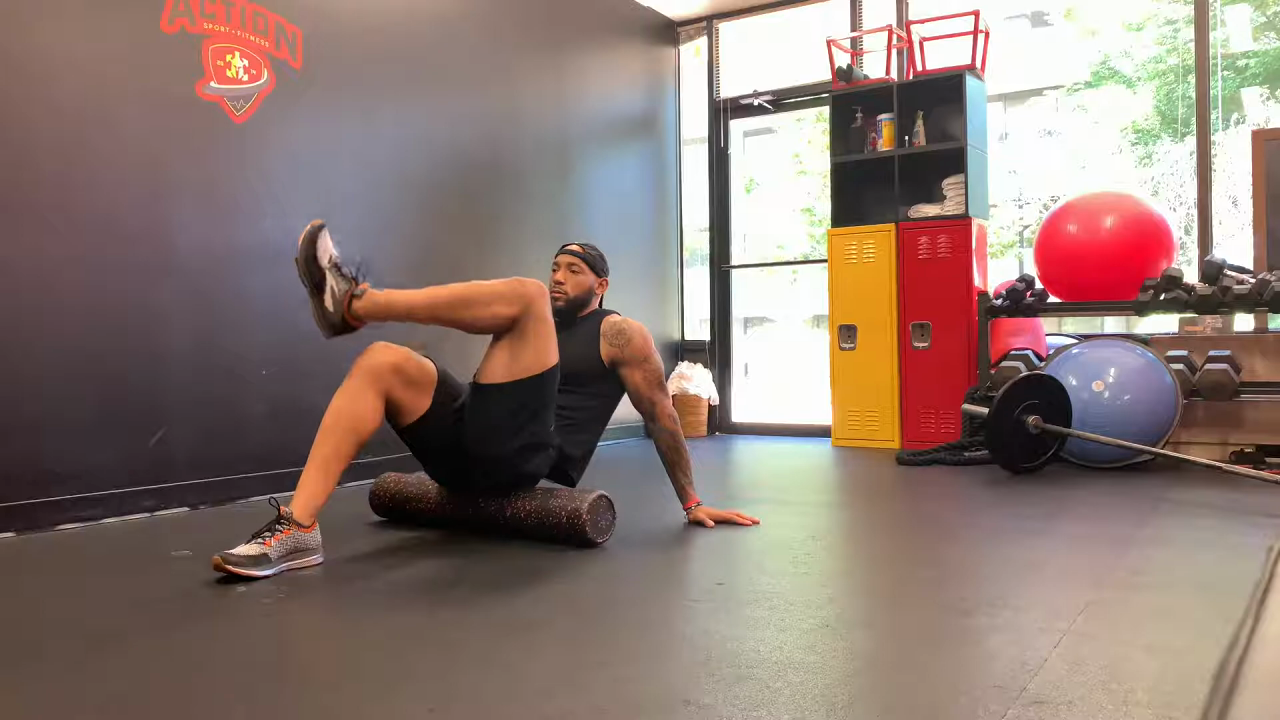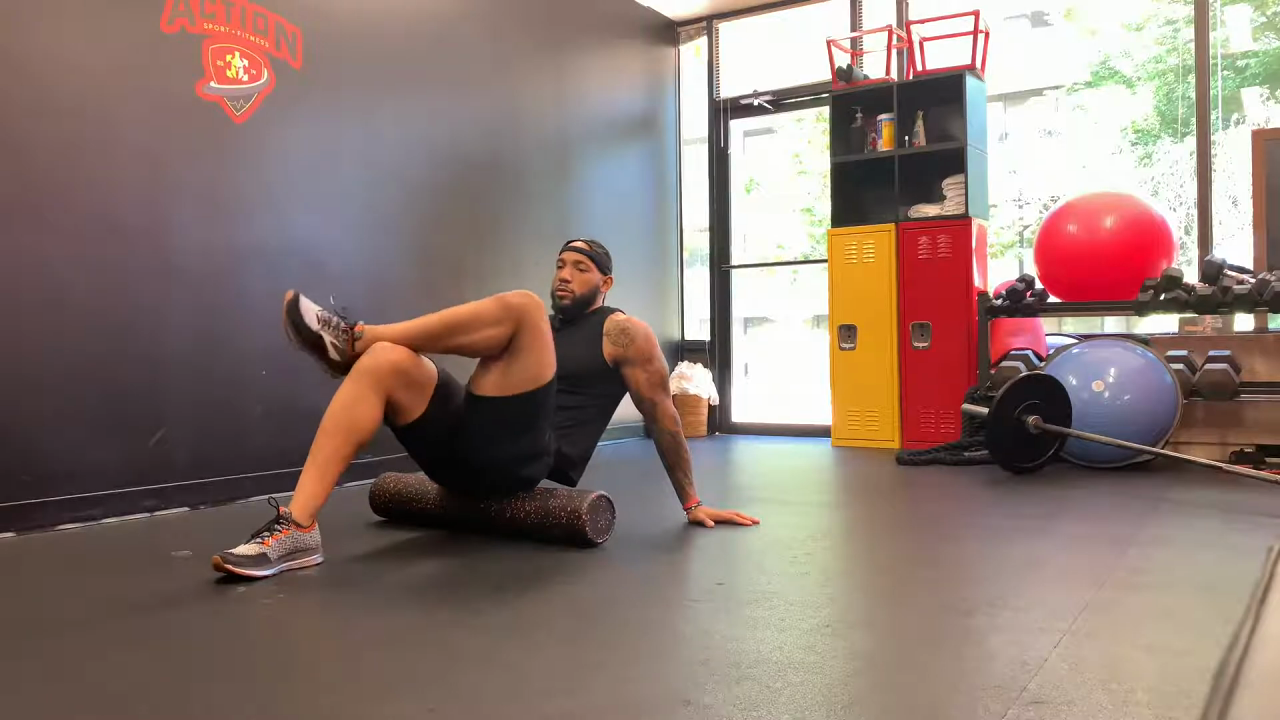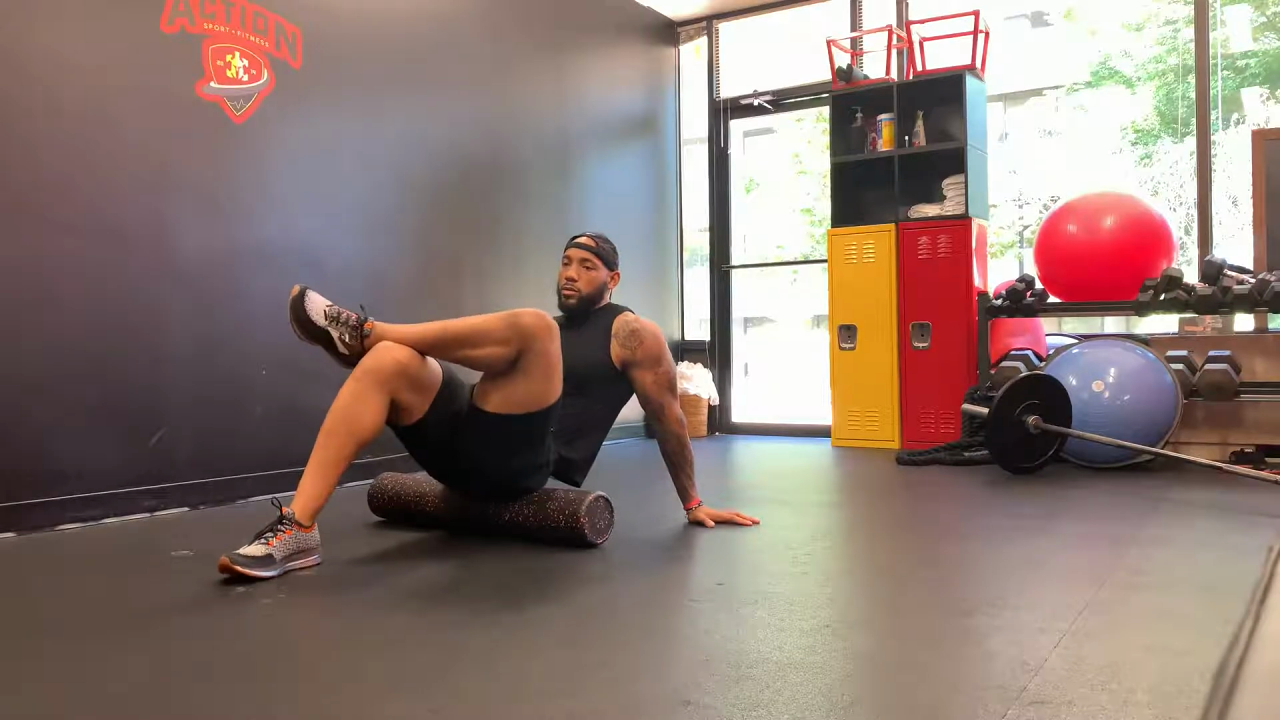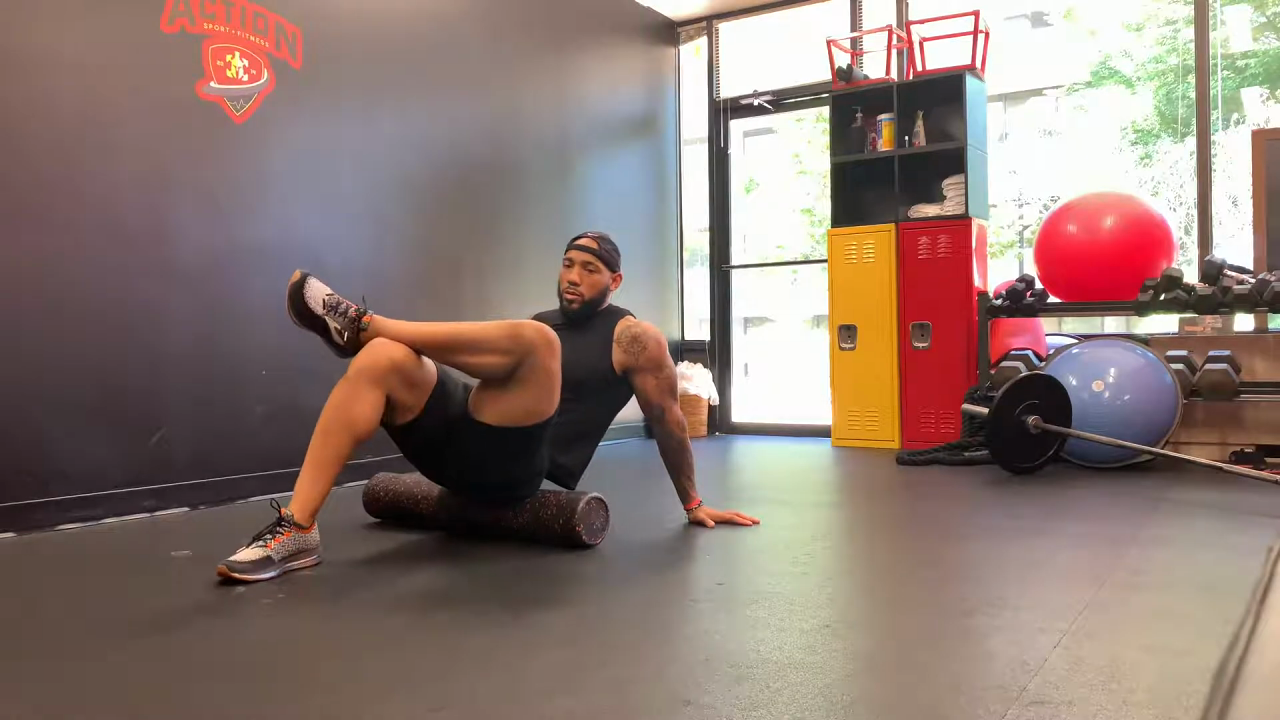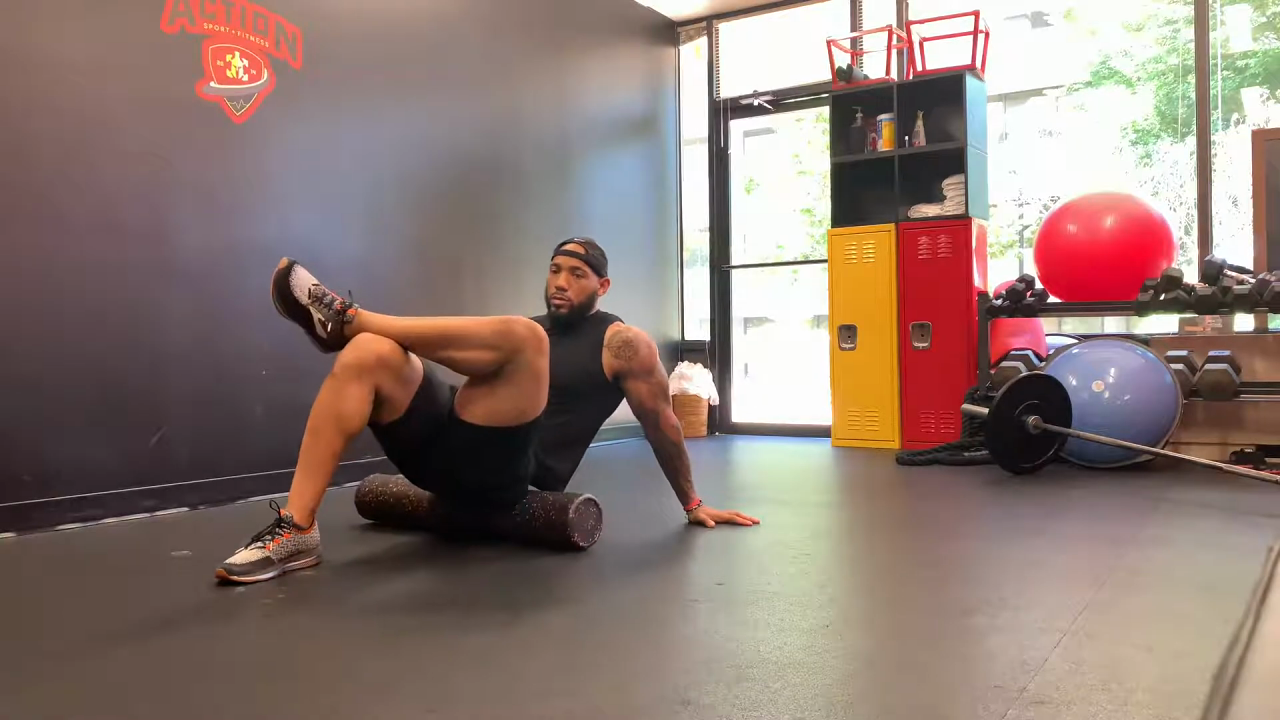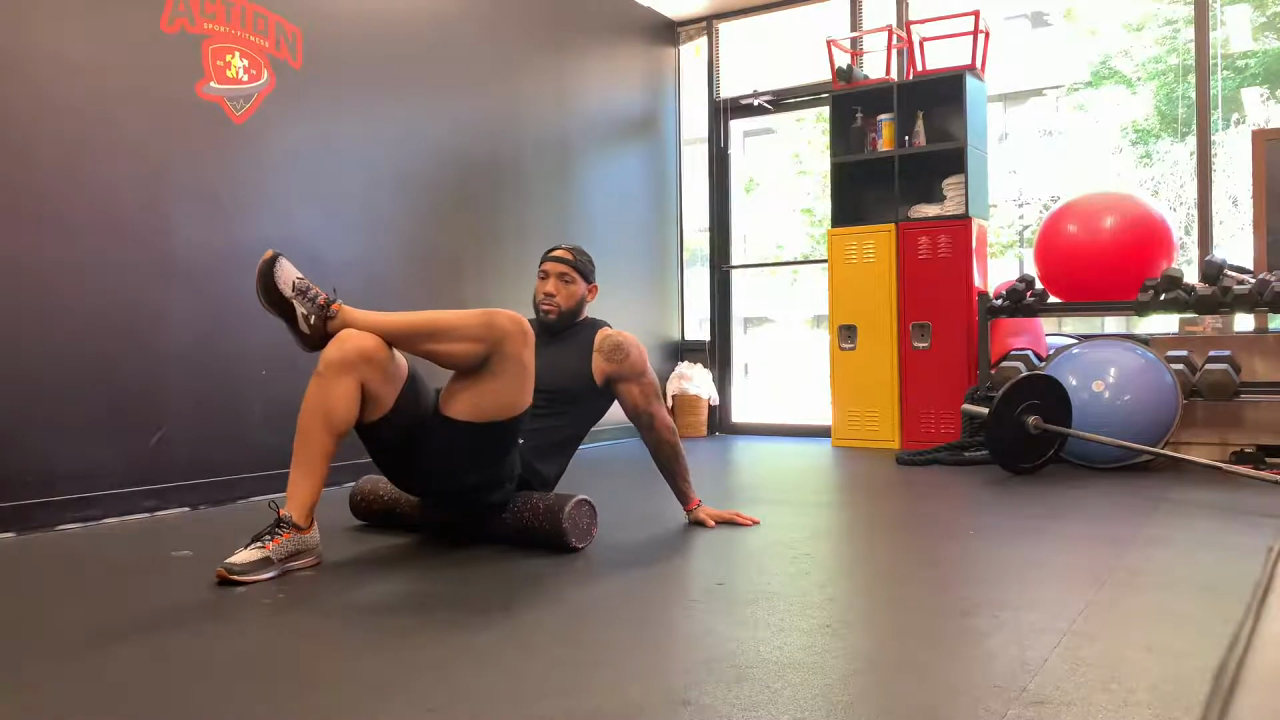
dt=0.3s
person 1, frame 1
left shoulder: (620, 335)
right shoulder: (542, 331)
left elbow: (660, 415)
left wrist: (691, 502)
left hip: (519, 451)
right hip: (472, 446)
left knee: (525, 295)
right knee: (382, 362)
left ankle: (352, 303)
right ankle: (299, 527)
person 1, frame 2
left shoulder: (624, 334)
right shoulder: (544, 333)
left elbow: (662, 415)
left wrist: (691, 502)
left hip: (516, 456)
right hip: (469, 445)
left knee: (522, 306)
right knee: (385, 362)
left ankle: (355, 338)
right ankle: (297, 528)
person 1, frame 3
left shoulder: (632, 334)
right shoulder: (551, 332)
left elbow: (668, 417)
left wrist: (692, 503)
left hip: (518, 461)
right hip: (472, 448)
left knee: (532, 327)
right knee: (388, 363)
left ankle: (364, 332)
right ankle: (298, 528)
person 1, frame 4
left shoulder: (633, 338)
right shoulder: (541, 322)
left elbow: (667, 420)
left wrist: (693, 503)
left hip: (513, 466)
right hip: (461, 441)
left knee: (534, 341)
right knee: (382, 358)
left ankle: (362, 324)
right ankle: (297, 529)
person 1, frame 5
left shoulder: (622, 343)
right shoulder: (532, 330)
left elbow: (661, 424)
left wrist: (692, 504)
left hip: (499, 468)
right hip: (446, 444)
left knee: (521, 336)
right knee: (367, 355)
left ankle: (348, 318)
right ankle: (296, 529)
person 1, frame 6
left shoulder: (612, 348)
right shoulder: (521, 341)
left elbow: (656, 425)
left wrist: (691, 503)
left hip: (486, 472)
right hip: (432, 452)
left knee: (506, 328)
right knee: (352, 350)
left ankle: (330, 315)
right ankle: (295, 530)
